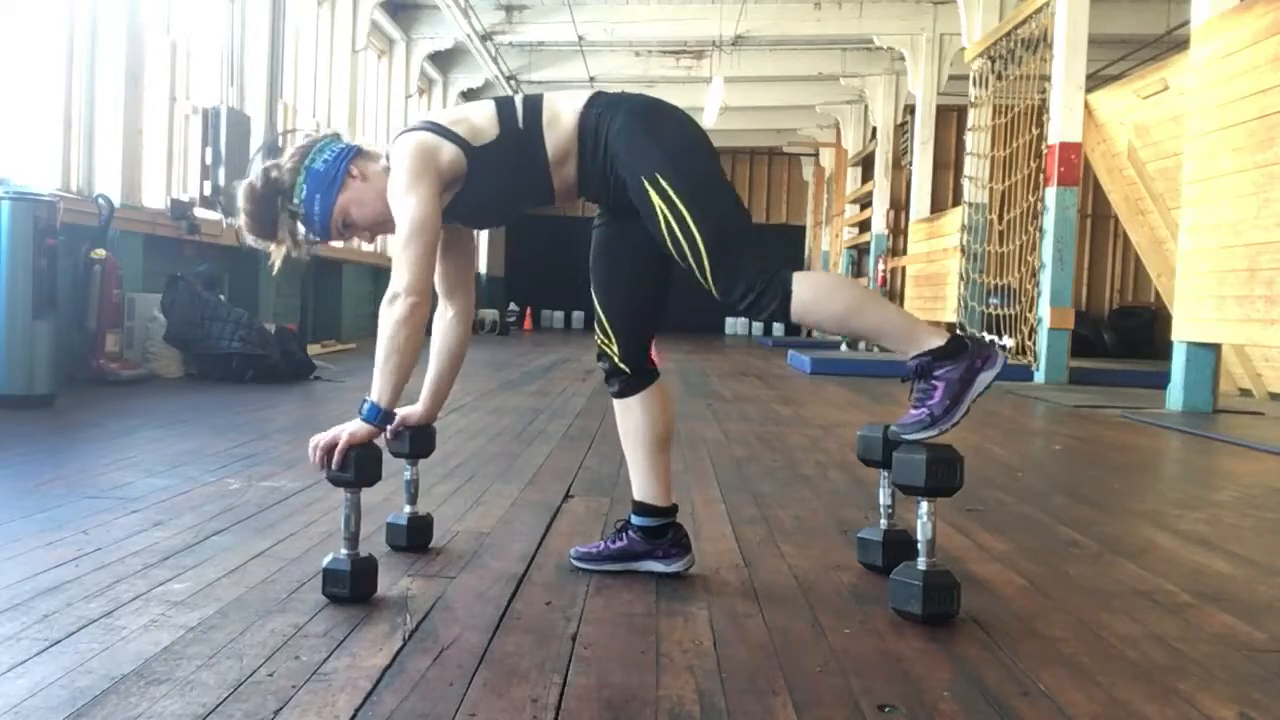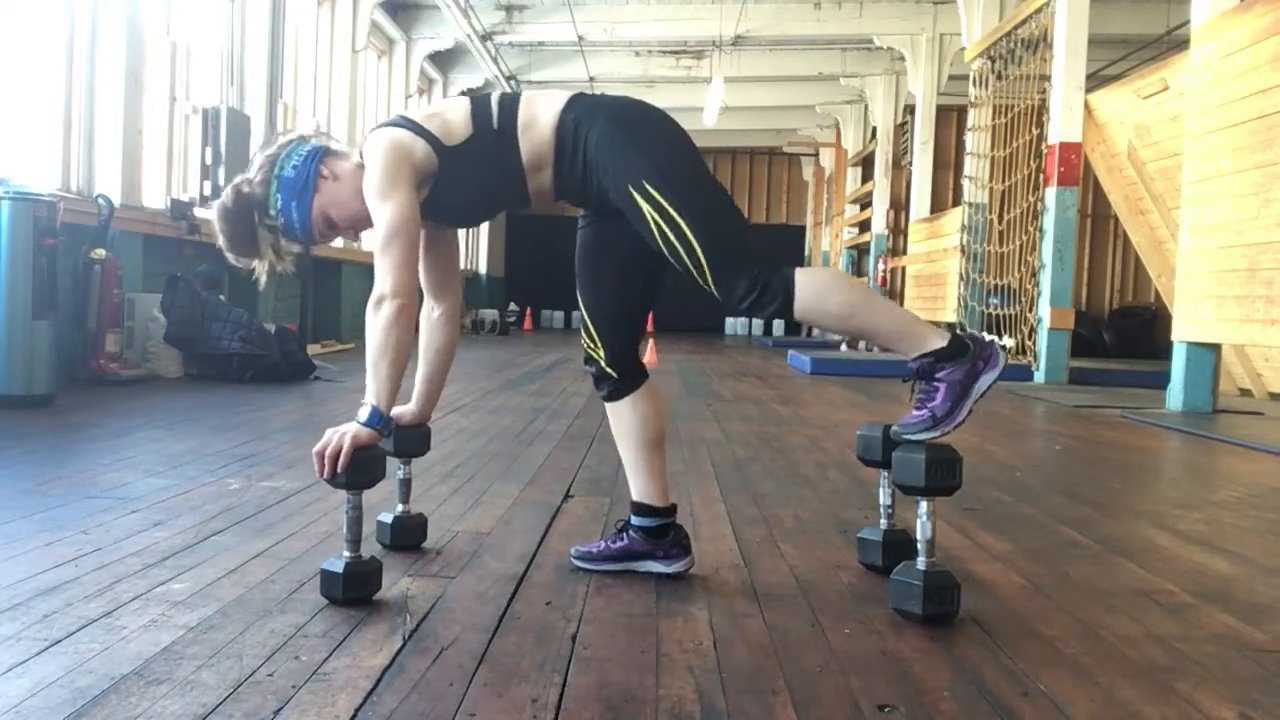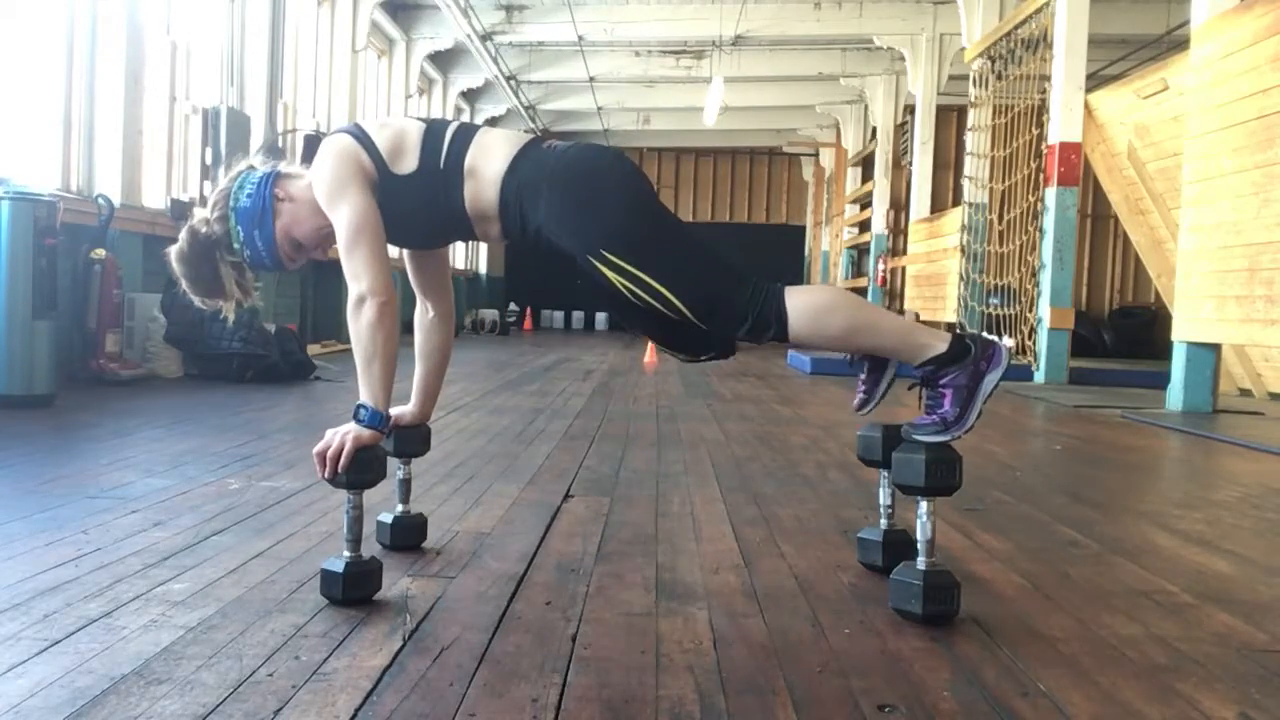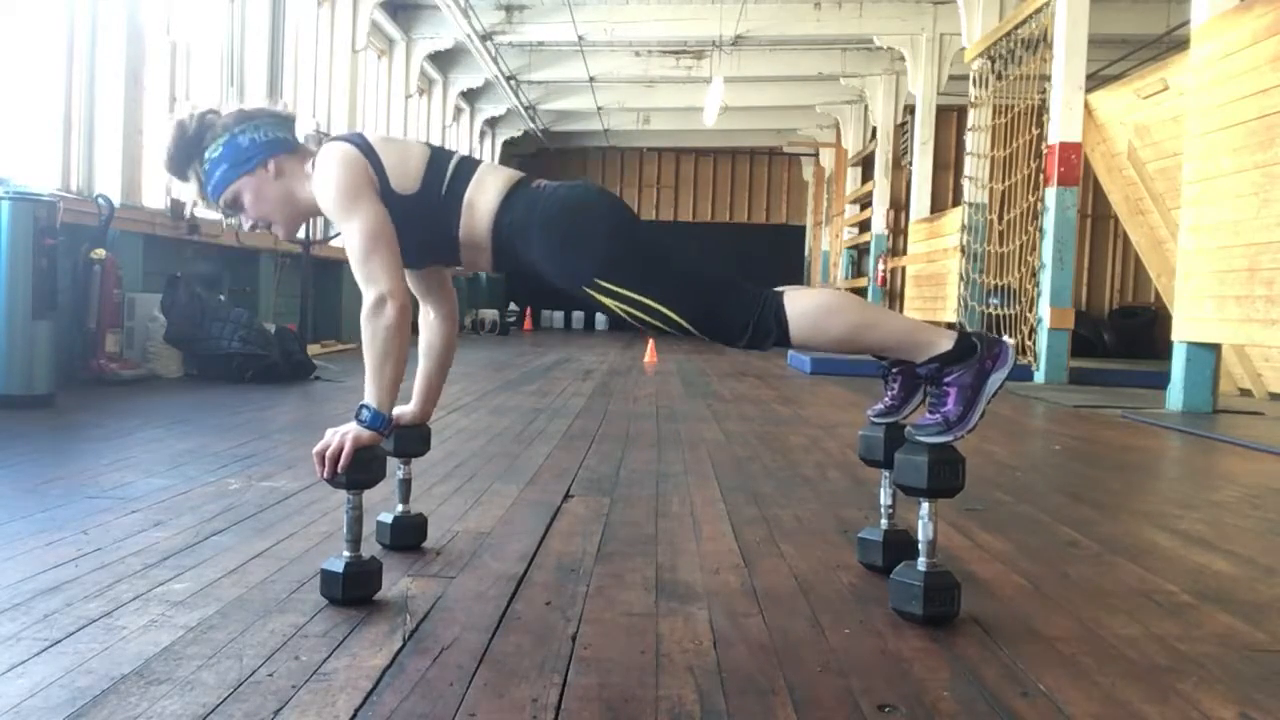
dt=1s
person 1, frame 1
left shoulder: (414, 158)
right shoulder: (437, 196)
left elbow: (406, 299)
right elbow: (453, 307)
left wrist: (372, 414)
right wrist: (427, 409)
left hip: (639, 144)
right hip: (622, 185)
left knee: (751, 285)
right knee: (622, 359)
left ankle: (945, 357)
right ankle: (655, 530)
person 1, frame 2
left shoulder: (387, 157)
right shoulder: (420, 188)
left elbow: (392, 300)
right elbow: (441, 304)
left wrist: (373, 418)
right wrist: (417, 409)
left hip: (621, 146)
right hip: (605, 184)
left knee: (748, 286)
right knee: (610, 360)
left ankle: (948, 355)
right ankle: (654, 530)
person 1, frame 3
left shoulder: (335, 168)
right shoulder: (388, 195)
left elbow: (371, 300)
right elbow: (435, 305)
left wrist: (370, 415)
right wrist: (417, 410)
left hip: (578, 197)
right hip: (575, 199)
left knee: (744, 313)
right knee: (694, 332)
left ankle: (950, 354)
right ankle: (876, 340)
person 1, frame 4
left shoulder: (336, 168)
right shoulder: (372, 190)
left elbow: (385, 300)
right elbow: (437, 304)
left wrist: (372, 417)
right wrist: (419, 408)
left hip: (567, 233)
right hip: (566, 228)
left knee: (750, 319)
right knee: (746, 312)
left ankle: (955, 351)
right ankle: (910, 359)
